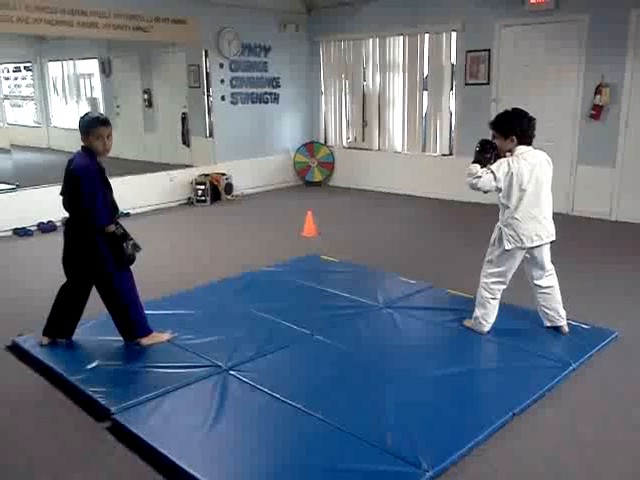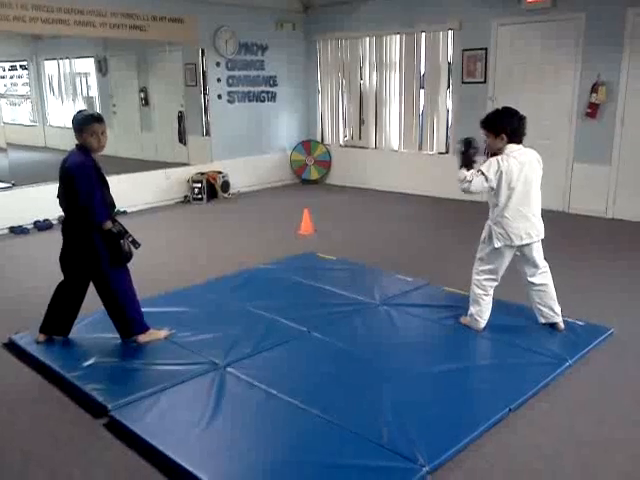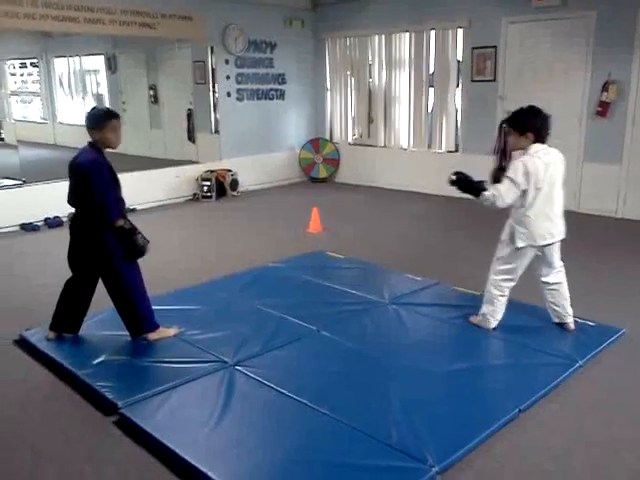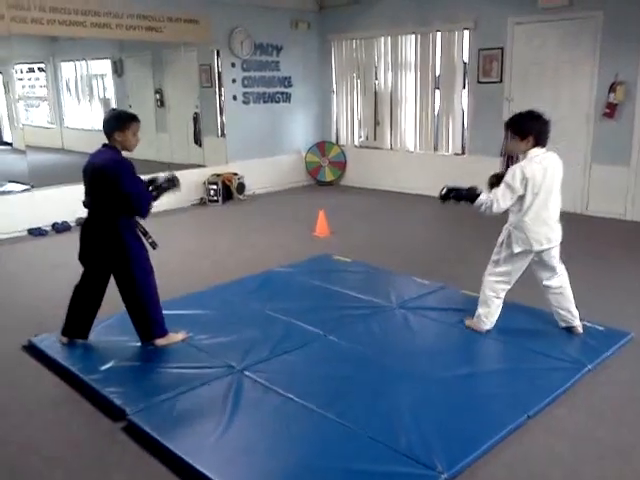
dt=0.4s
person 1, frame 1
left shoulder: (77, 161)
right shoulder: (88, 168)
right elbow: (96, 211)
right wrist: (115, 234)
left hip: (78, 233)
right hip: (92, 237)
left knee: (77, 283)
right knee: (118, 283)
left ankle: (52, 333)
right ankle: (141, 333)
person 1, frame 2
left shoulder: (72, 160)
right shoulder: (83, 166)
right elbow: (93, 207)
right wrist: (111, 231)
left hip: (76, 231)
right hip: (90, 234)
left knee: (74, 281)
right knee: (115, 280)
left ankle: (49, 330)
right ankle: (138, 330)
person 1, frame 3
left shoulder: (82, 157)
right shoulder: (96, 163)
right elbow: (107, 206)
right wrist: (123, 227)
left hip: (83, 228)
right hip: (100, 232)
left knee: (82, 278)
right knee: (126, 277)
left ankle: (59, 327)
right ankle: (148, 328)
person 1, frame 4
left shoulder: (95, 159)
right shoulder: (120, 164)
right elbow: (141, 206)
left wrist: (145, 187)
right wrist: (152, 190)
left hip: (94, 229)
right hip: (117, 232)
left knee: (92, 280)
right knee: (139, 280)
left ankle: (70, 332)
right ankle: (157, 334)
person 2, frame 1
left shoulder: (508, 165)
right shoulder: (544, 159)
left elbow: (476, 181)
left hip: (513, 233)
right hip: (540, 230)
left knee: (492, 277)
right knee: (544, 276)
left ankle: (481, 322)
right ankle: (558, 321)
person 2, frame 2
left shoulder: (497, 164)
right shoulder: (534, 157)
left elbow: (469, 185)
left wrist: (465, 165)
left hip: (503, 231)
right hip: (530, 228)
left knee: (484, 274)
right knee: (538, 273)
left ankle: (476, 319)
right ankle: (554, 318)
person 2, frame 3
left shoulder: (523, 164)
right shoulder: (557, 157)
left elbow: (500, 199)
left wrist: (473, 187)
right wrist: (508, 177)
left hip: (524, 231)
right hip: (551, 229)
left knee: (502, 275)
right knee: (553, 274)
left ankle: (488, 318)
right ankle: (565, 318)
person 2, frame 4
left shoulder: (521, 170)
right shoulder: (555, 161)
left elbow: (495, 204)
left wrist: (467, 195)
right wrist: (504, 184)
left hip: (522, 236)
right hip: (548, 234)
left knee: (497, 277)
right knee: (555, 278)
left ankle: (482, 321)
right ankle: (572, 322)
